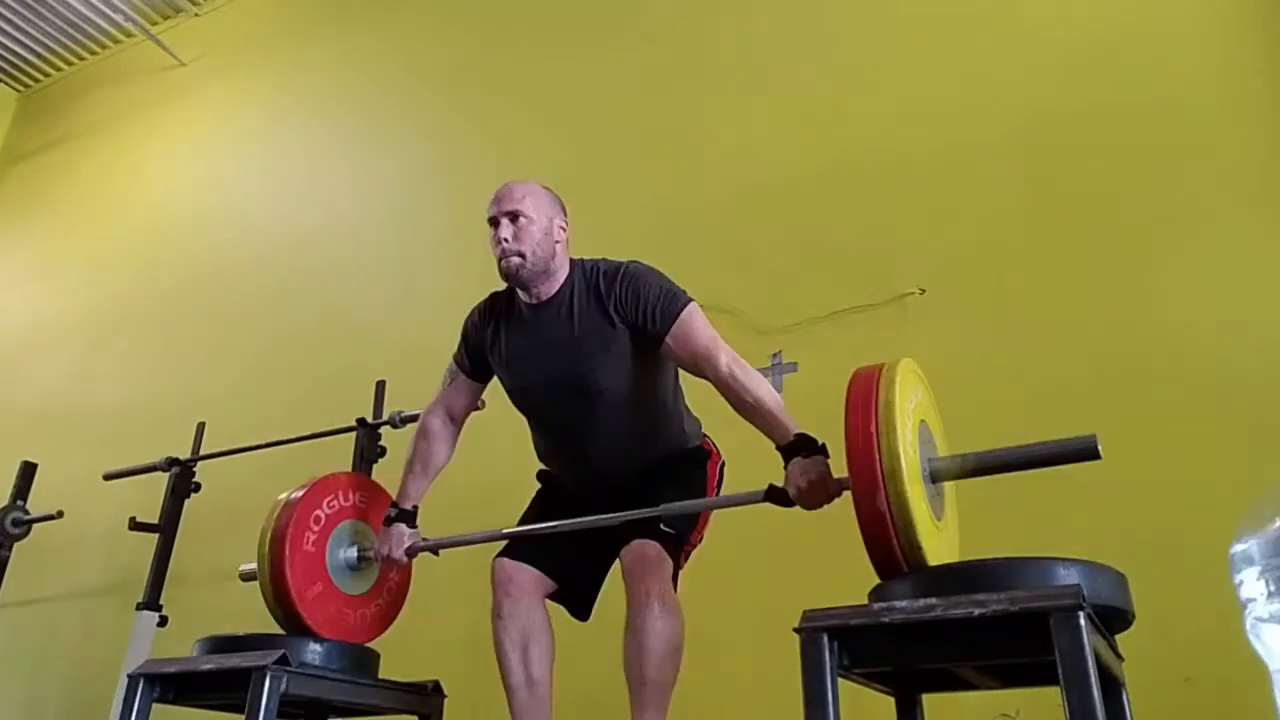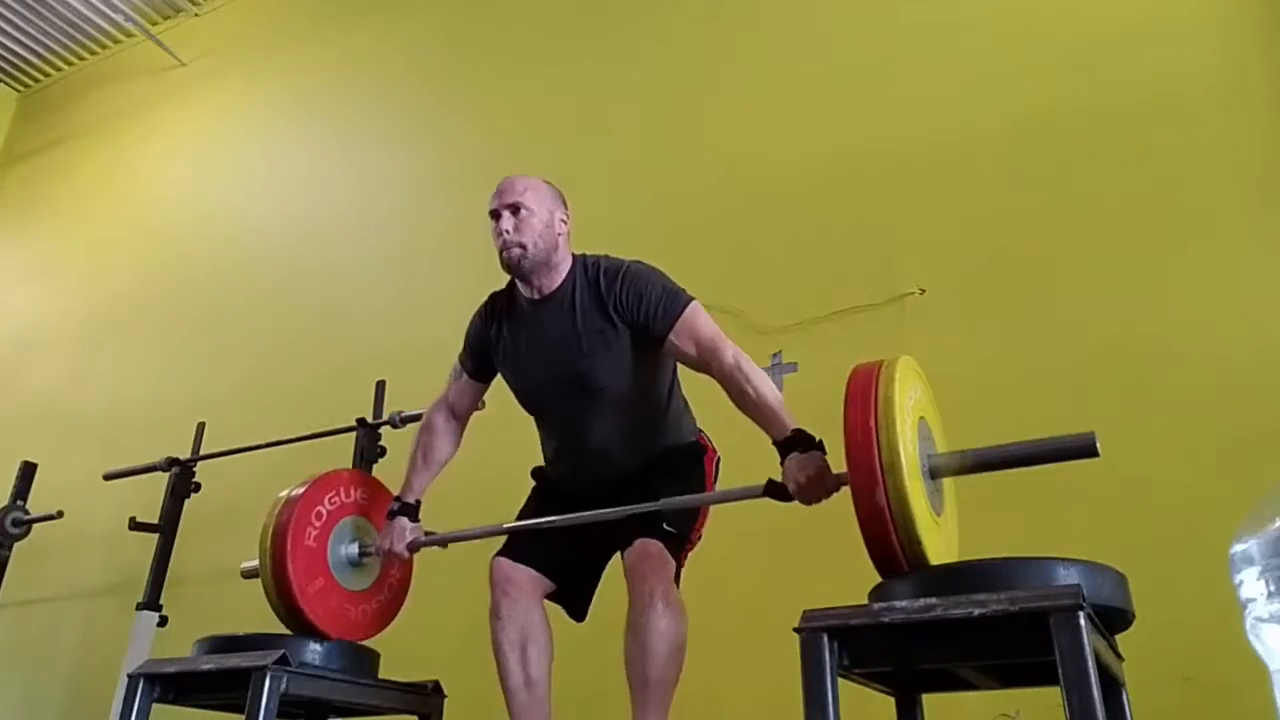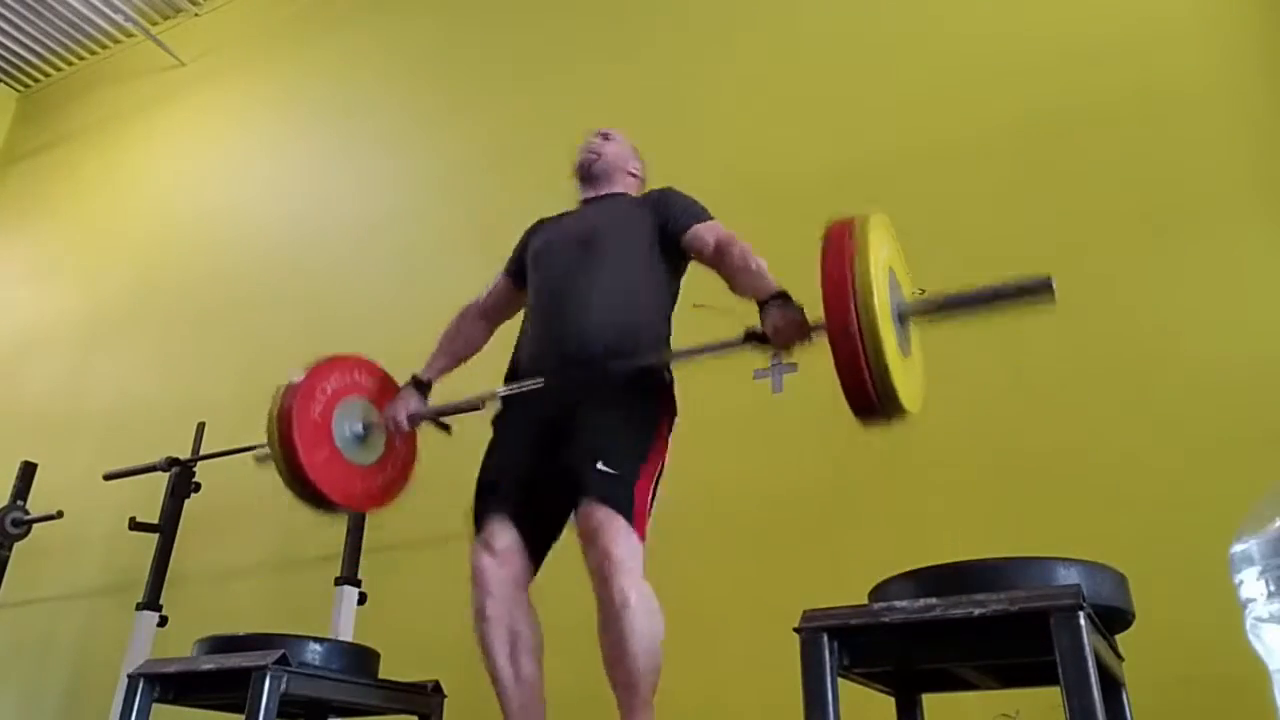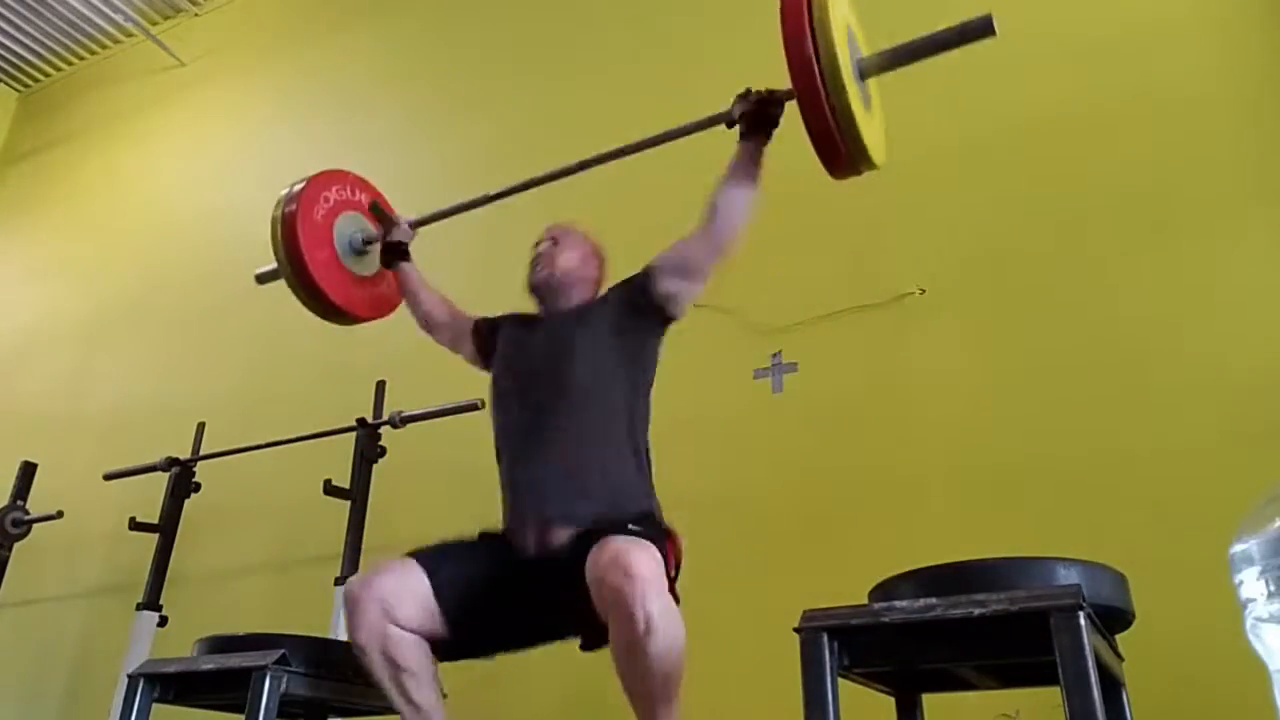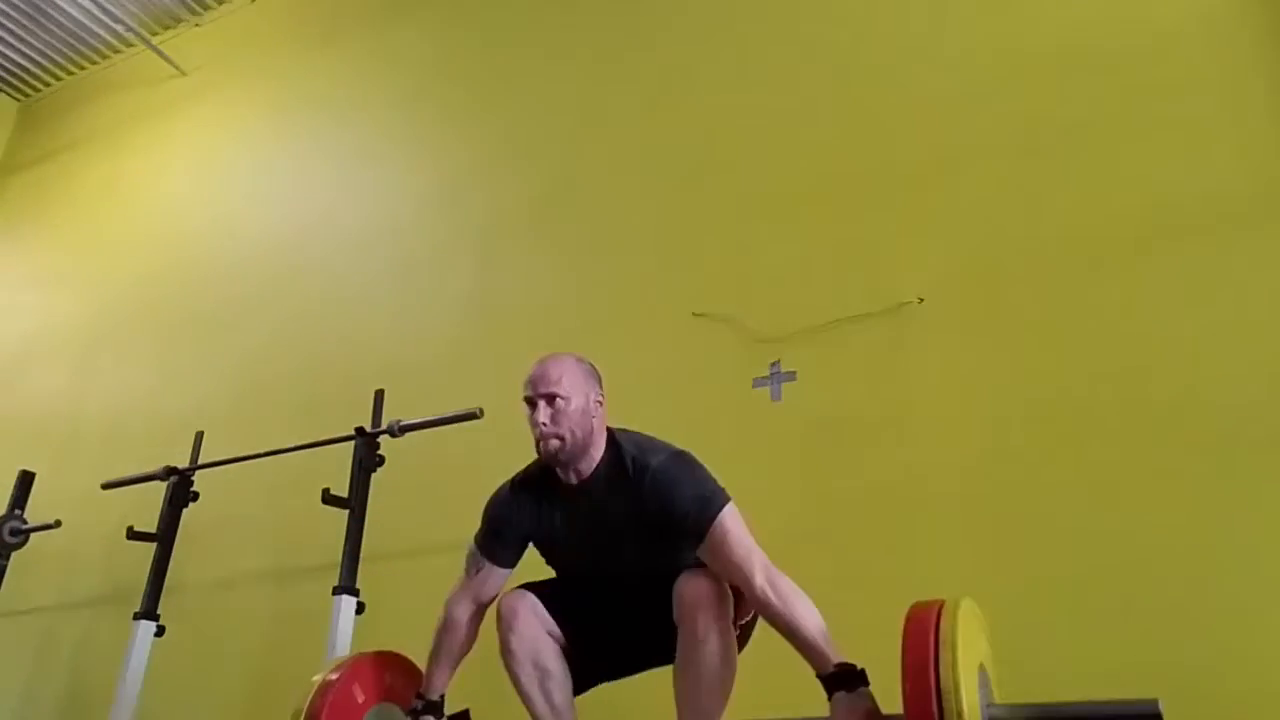
dt=0.4s
person 1, frame 1
left shoulder: (623, 287)
right shoulder: (488, 324)
left elbow: (718, 362)
right elbow: (444, 416)
left wrist: (798, 449)
right wrist: (403, 513)
left hip: (667, 469)
right hip: (574, 483)
left knee: (645, 569)
right knee: (513, 578)
person 1, frame 2
left shoulder: (622, 285)
right shoulder: (493, 320)
left elbow: (721, 358)
right elbow: (448, 414)
left wrist: (794, 446)
right wrist: (405, 509)
left hip: (664, 467)
right hip: (573, 481)
left knee: (649, 570)
right knee: (510, 578)
person 1, frame 3
left shoulder: (658, 207)
right shoulder: (543, 234)
left elbow: (725, 249)
right elbow: (483, 311)
left wrist: (773, 302)
right wrist: (420, 384)
left hip: (622, 386)
right hip: (535, 396)
left knee: (611, 548)
right knee: (495, 563)
person 1, frame 4
left shoulder: (628, 314)
right shoulder: (506, 336)
left elbow: (714, 233)
right elbow: (438, 316)
left wrist: (754, 137)
right wrist: (398, 258)
left hip: (612, 541)
right hip: (517, 561)
left knee: (630, 583)
right knee: (370, 601)
person 1, frame 5
left shoulder: (659, 474)
right shoulder: (521, 498)
left elbow: (759, 579)
right elbow: (467, 600)
left hip: (694, 613)
right hip: (604, 609)
left knee: (701, 590)
right knee: (518, 611)
